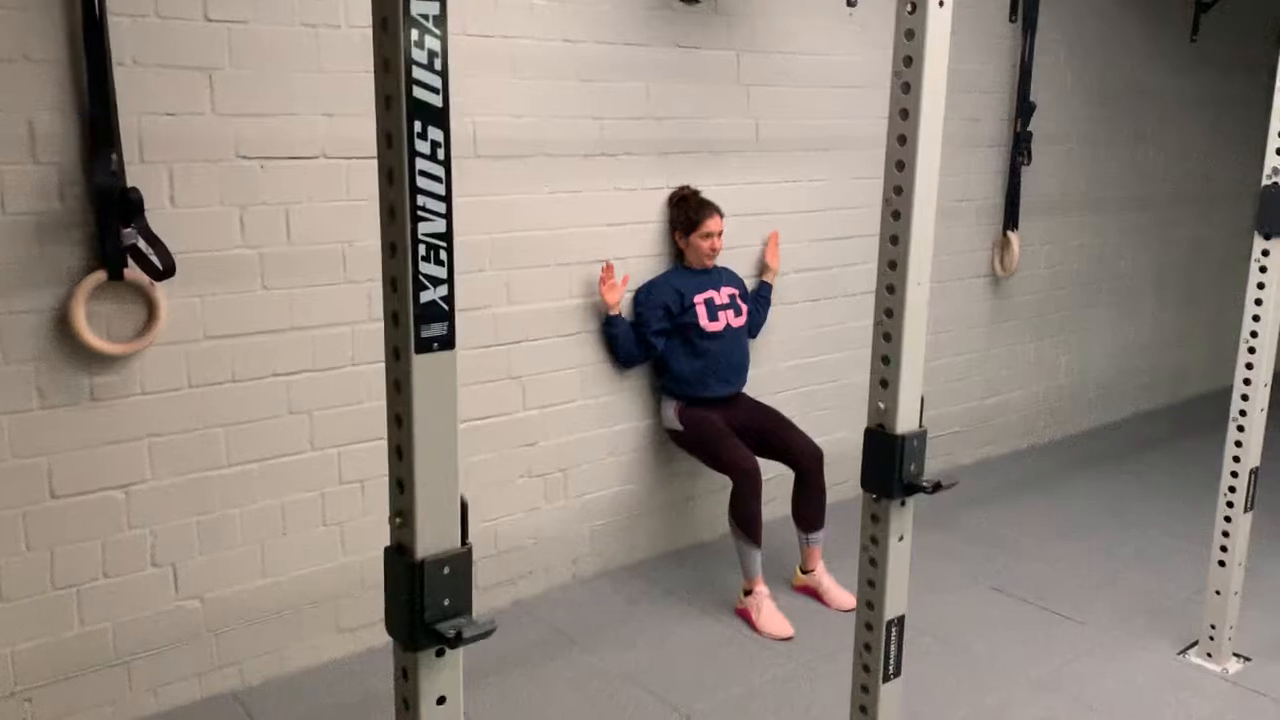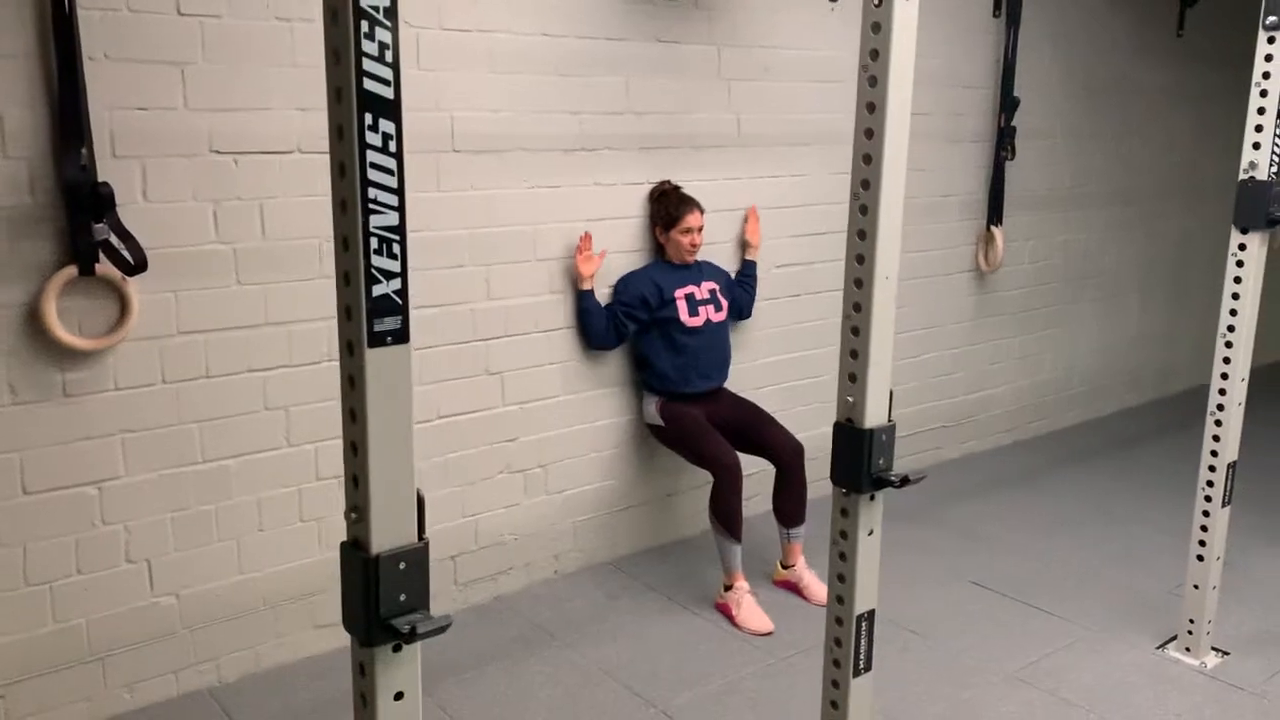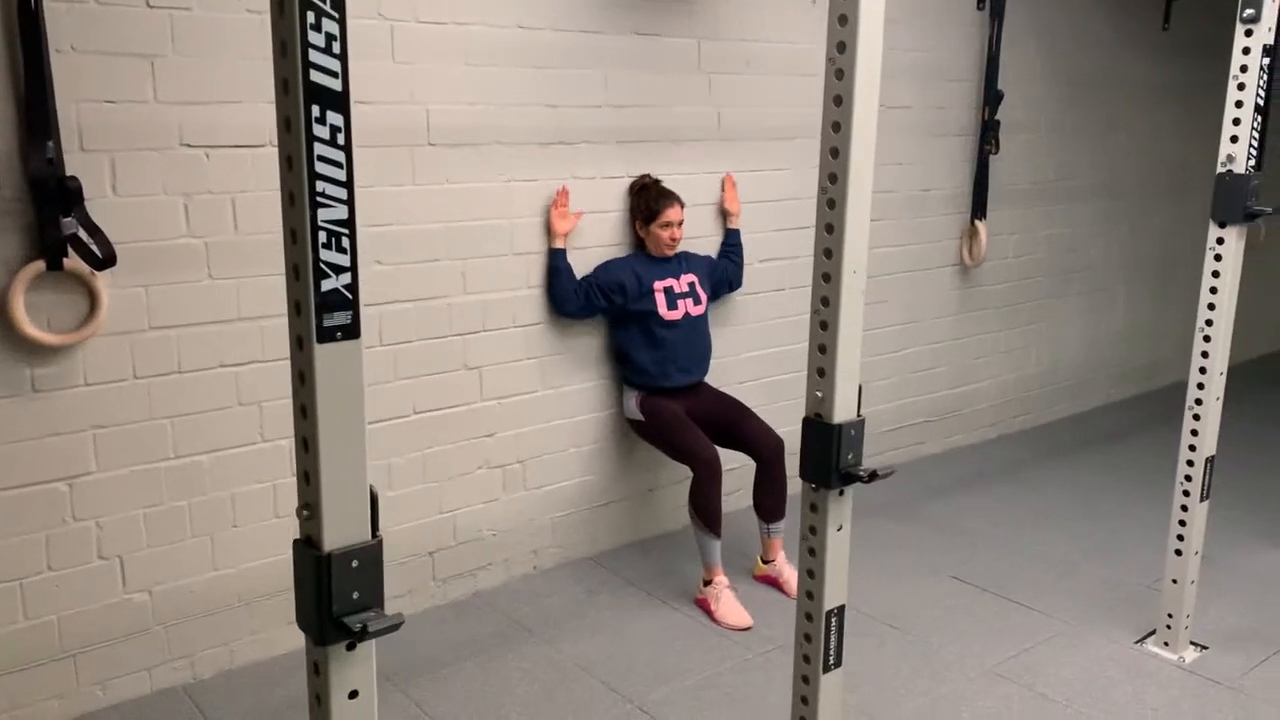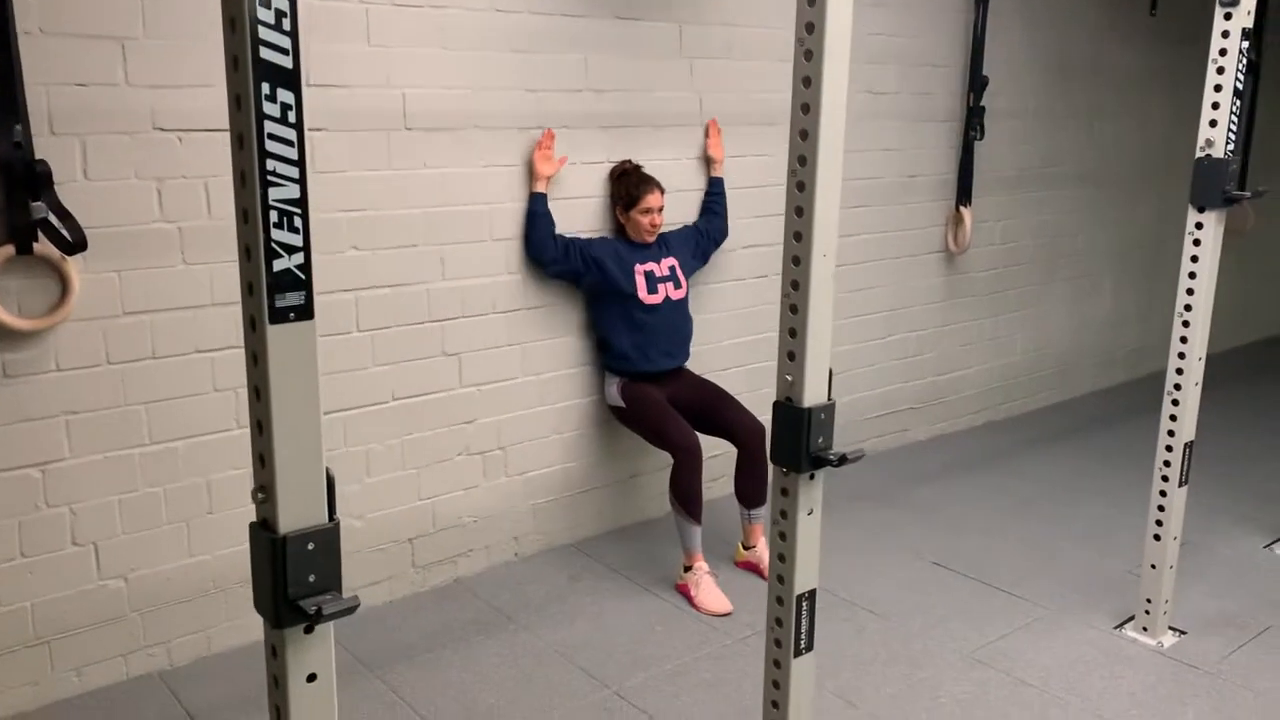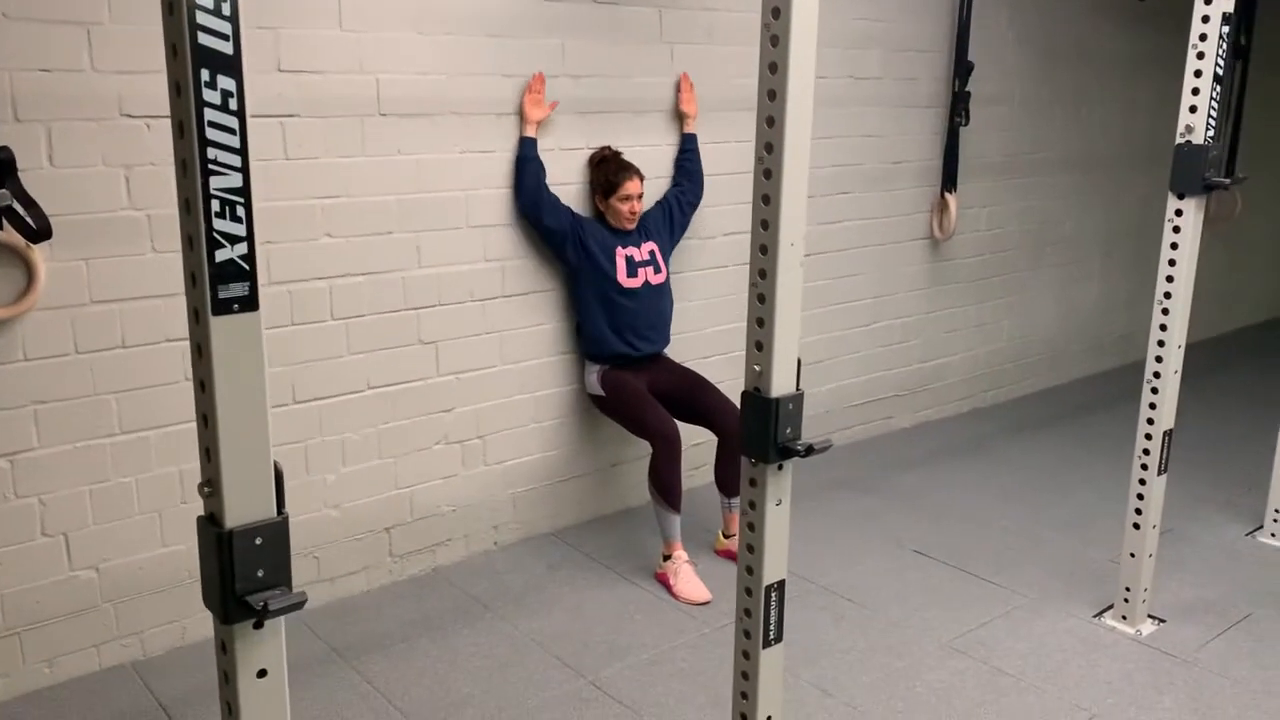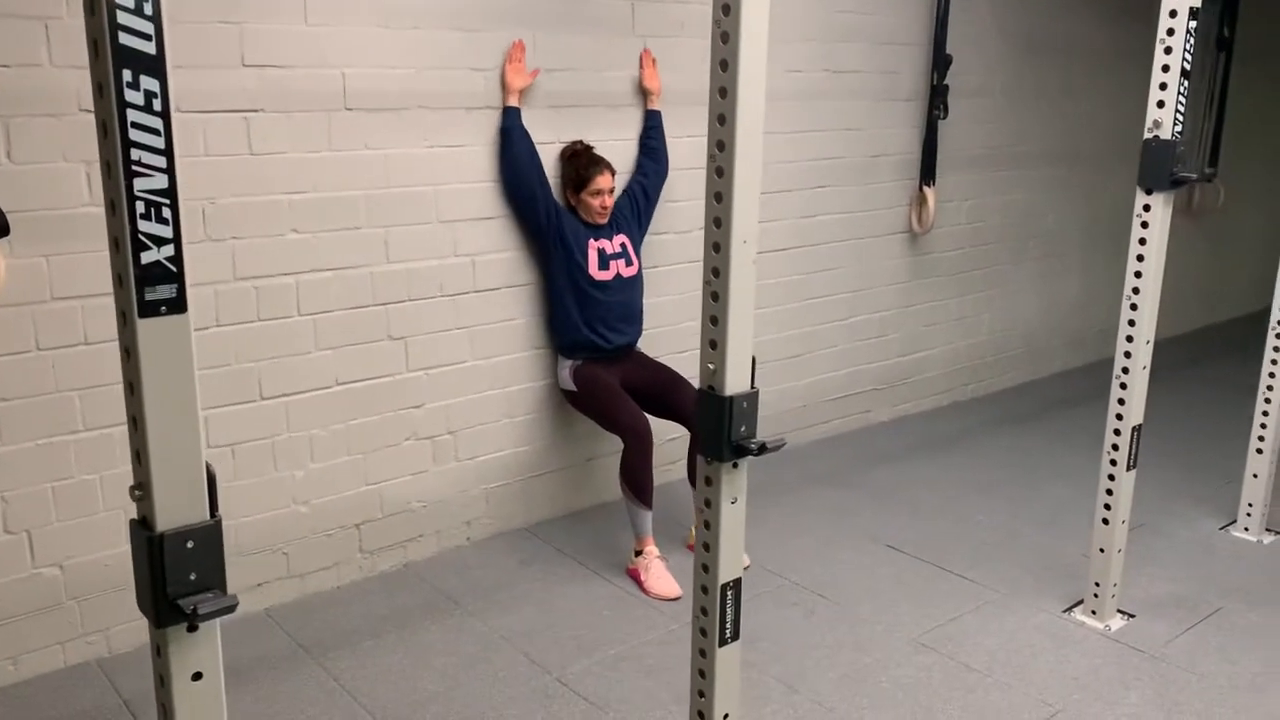
dt=0.5s
person 1, frame 1
left shoulder: (729, 280)
right shoulder: (663, 291)
right elbow: (633, 353)
left wrist: (768, 275)
right wrist: (614, 312)
left hip: (735, 401)
right hip: (689, 410)
left knee: (809, 456)
right knee: (746, 470)
left ankle: (811, 570)
right ankle: (754, 594)
person 1, frame 2
left shoulder: (712, 274)
right shoulder: (644, 284)
left elbow: (741, 306)
right elbow: (603, 335)
left wrist: (751, 252)
right wrist: (586, 285)
left hip: (717, 397)
right hip: (670, 406)
left knee: (790, 451)
right knee: (726, 466)
left ankle: (792, 565)
right ankle: (734, 590)
person 1, frame 3
left shoulder: (694, 265)
right shoulder: (623, 274)
left elbow: (731, 276)
right elbow: (570, 301)
left wrist: (732, 220)
right wrist: (559, 242)
left hip: (697, 390)
right hip: (650, 399)
left knee: (770, 445)
right knee: (706, 460)
left ankle: (772, 560)
right ankle: (713, 584)
person 1, frame 4
left shoulder: (677, 246)
right shoulder: (602, 256)
left elbow: (715, 227)
right elbow: (544, 251)
left wrist: (716, 168)
right wrist: (540, 184)
left hip: (679, 377)
right hip: (631, 386)
left knee: (752, 432)
right knee: (687, 447)
left ankle: (752, 546)
right ankle: (694, 570)
person 1, frame 5
left shoulder: (657, 226)
right shoulder: (583, 238)
left elbow: (689, 187)
right elbow: (533, 201)
left wrist: (688, 124)
right wrist: (530, 129)
left hip: (659, 364)
right hip: (610, 373)
left knee: (732, 421)
right knee: (665, 435)
left ankle: (732, 534)
right ankle: (673, 559)
person 1, frame 6
left shoulder: (629, 216)
right shoulder: (557, 230)
left elbow: (654, 164)
right elbow: (521, 174)
left wrist: (652, 99)
right wrist: (513, 100)
left hip: (632, 358)
right hip: (583, 367)
left knee: (705, 415)
right knee: (638, 431)
right ankle: (645, 555)
